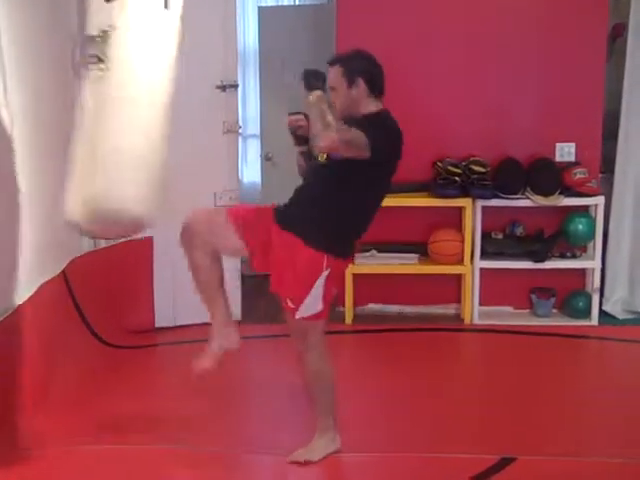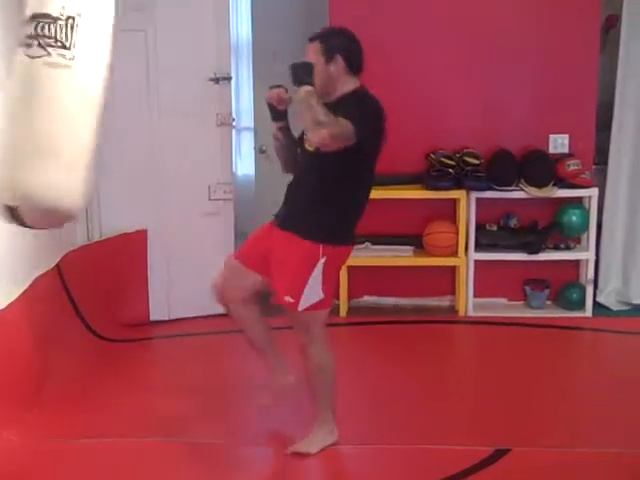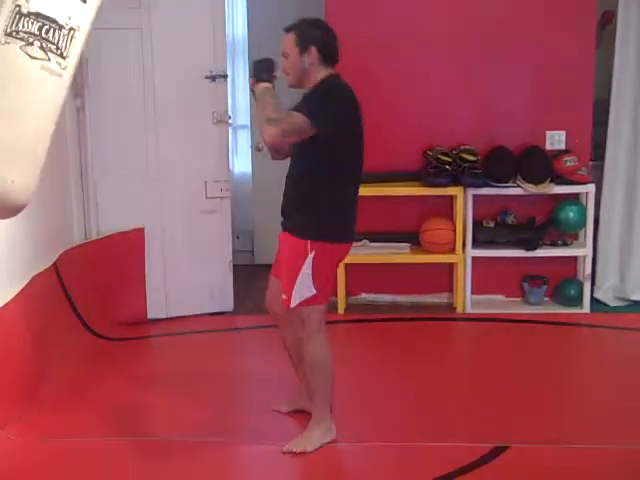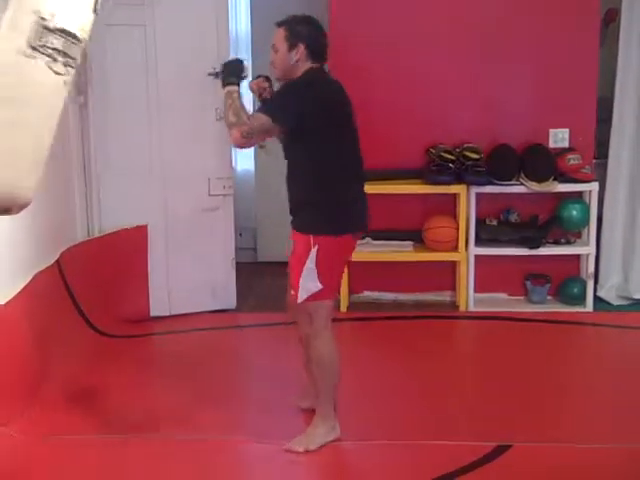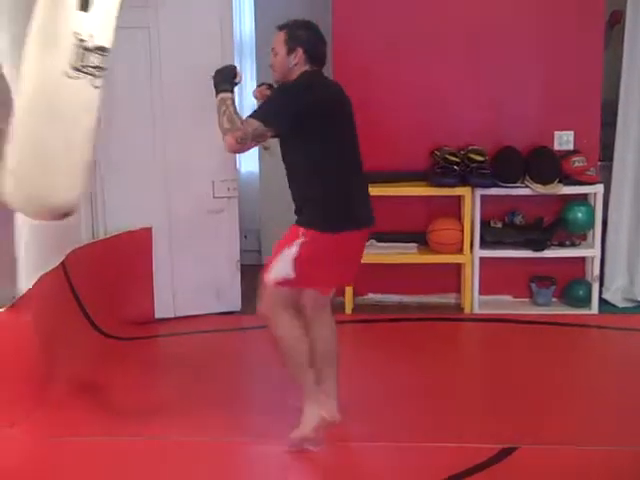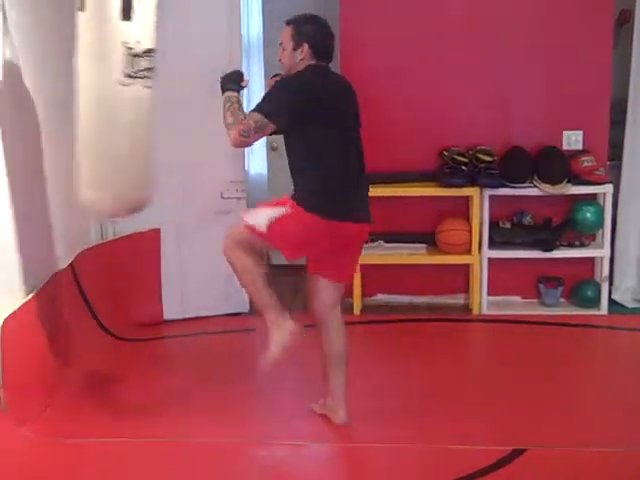
dt=0.2s
person 1, frame 1
left shoulder: (383, 131)
right shoulder: (352, 128)
left elbow: (331, 141)
left wrist: (314, 96)
left hip: (319, 245)
right hip: (284, 224)
left knee: (307, 338)
right knee: (196, 229)
left ankle: (327, 434)
right ankle: (224, 329)
person 1, frame 2
left shoulder: (365, 109)
right shoulder: (327, 109)
left elbow: (325, 138)
right elbow: (293, 165)
left wrist: (305, 89)
right wrist: (279, 117)
left hip: (320, 239)
right hip: (287, 225)
left knee: (309, 329)
right knee: (231, 290)
left ankle: (326, 426)
right ankle: (279, 371)
person 1, frame 3
left shoulder: (333, 98)
right shoulder: (317, 99)
left elbow: (275, 133)
right elbow: (280, 149)
left wrist: (264, 86)
right wrist: (268, 99)
left hip: (318, 233)
right hip: (299, 225)
left knee: (306, 324)
right knee: (278, 308)
left ankle: (323, 423)
right ankle: (309, 395)
person 1, frame 4
left shoulder: (306, 91)
right shoulder: (317, 90)
left elbow: (242, 134)
right elbow: (288, 136)
left wrist: (230, 86)
right wrist: (267, 99)
left hip: (325, 224)
right hip: (324, 218)
left knee: (313, 321)
right knee: (307, 314)
left ankle: (326, 422)
right ankle: (323, 395)
person 1, frame 5
left shoulder: (296, 94)
right shoulder: (323, 92)
left elbow: (236, 141)
left wrist: (224, 92)
right wrist: (271, 105)
left hip: (325, 223)
right hip: (349, 219)
left knee: (272, 304)
right knee: (314, 306)
left ankle: (315, 402)
right ankle: (325, 398)
person 1, frame 6
left shoulder: (296, 86)
right shoulder: (337, 87)
left elbow: (240, 135)
left wrist: (230, 92)
left hip: (317, 210)
right hip: (352, 216)
left knee: (236, 241)
right knee: (327, 308)
left ankle: (278, 321)
right ankle: (336, 403)
